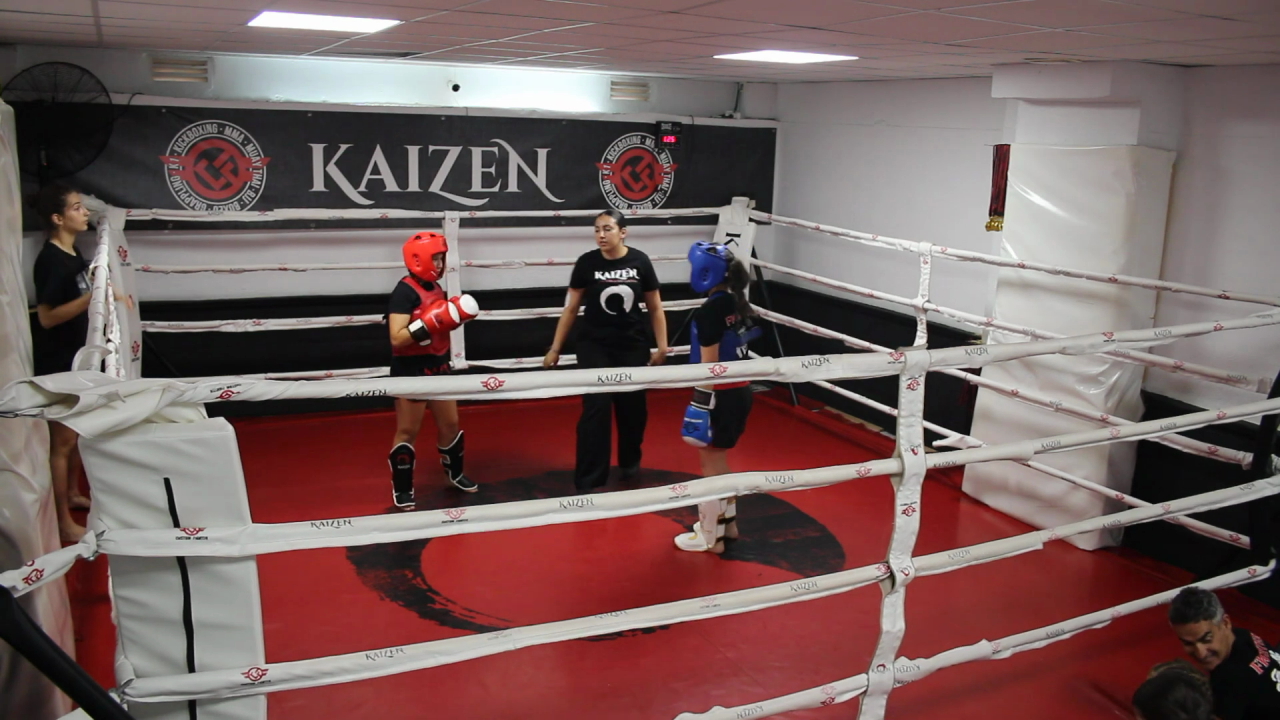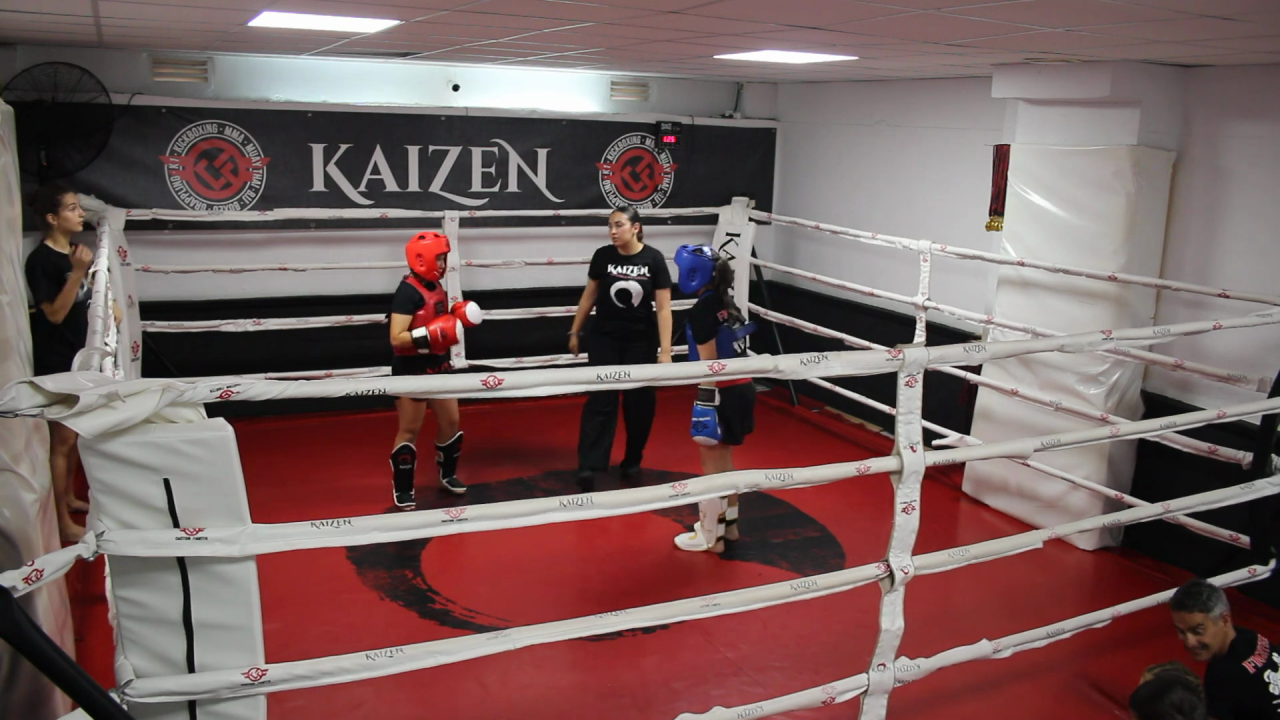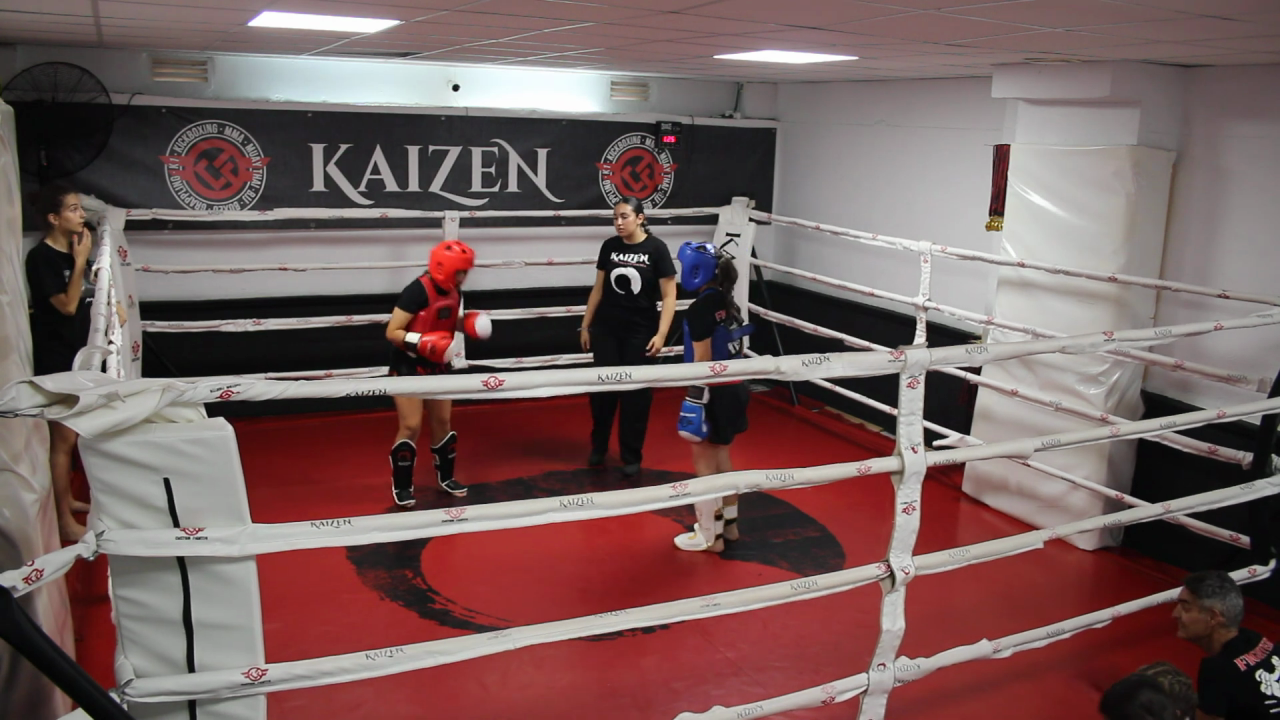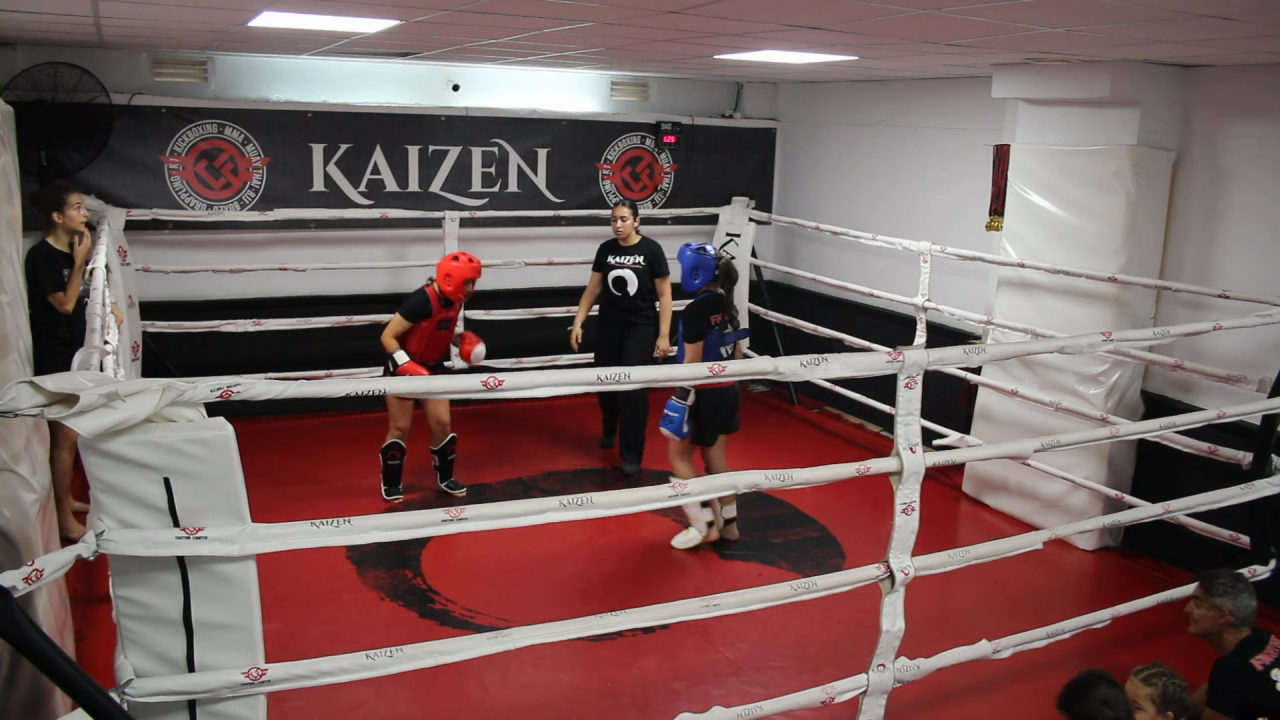
dt=0.2s
person 1, frame 1
left shoulder: (74, 254)
right shoulder: (50, 261)
right elbow: (48, 319)
right wrist: (90, 297)
left hip: (79, 357)
right hip: (58, 362)
left knee: (81, 431)
right knee: (63, 440)
left ankle: (71, 494)
right ankle: (63, 522)
person 1, frame 2
left shoulder: (74, 251)
right shoulder: (40, 260)
right elbow: (55, 314)
right wrist: (76, 272)
left hip: (79, 354)
right hip: (56, 360)
left knee: (77, 433)
right knee: (62, 440)
left ankle: (68, 497)
right ankle: (63, 522)
person 1, frame 3
left shoulder: (73, 251)
right shoulder: (40, 257)
right elbow: (67, 305)
right wrist: (81, 262)
left hip: (77, 354)
right hip: (55, 358)
left knee: (73, 434)
right knee: (63, 438)
left ankle: (67, 500)
right ankle: (65, 521)
person 1, frame 4
left shoulder: (74, 250)
right shoulder: (41, 255)
right elbow: (65, 304)
left wrist: (109, 306)
right wrist: (80, 260)
left hip: (77, 353)
right hip: (55, 357)
left knee: (73, 433)
right knee: (66, 435)
left ankle: (67, 499)
right ankle: (65, 518)
person 2, frame 1
left shoulder: (709, 311)
right shoulder: (737, 305)
left elbow: (709, 365)
left wrist: (699, 406)
left hip: (722, 395)
right hip: (739, 390)
left knee: (710, 465)
right knee: (718, 460)
left ankle: (710, 537)
right ankle: (727, 522)
person 2, frame 2
left shoulder: (701, 311)
right shoulder: (726, 303)
left elbow: (709, 362)
left wrist: (705, 405)
left hip: (723, 393)
right hip: (741, 388)
left knee: (711, 464)
right knee: (723, 459)
left ankle: (711, 537)
right ankle: (728, 523)
person 2, frame 3
left shoulder: (700, 308)
right shoulder: (728, 303)
left elbow: (702, 360)
left wrist: (694, 402)
left hip: (715, 393)
right hip: (735, 388)
left knee: (704, 463)
right knee: (721, 457)
left ankle: (710, 536)
right ankle: (728, 523)
person 2, frame 4
left shoulder: (697, 310)
right shoulder: (727, 304)
left elbow: (692, 363)
right elbow: (737, 351)
left wrist: (679, 402)
left hip: (705, 395)
right hip: (728, 391)
left knee: (678, 455)
right knee: (715, 456)
left ankle: (706, 524)
right ankle: (727, 521)
person 3, frame 1
left shoulder: (640, 261)
right shoulder: (587, 263)
left elbow: (656, 307)
right elbow: (572, 308)
left wrist: (662, 346)
right wrist: (556, 347)
left hip: (633, 346)
right hip: (594, 345)
left knee: (633, 406)
right knee: (595, 409)
left ankle: (631, 458)
right ankle: (590, 479)
person 3, frame 2
left shoulder: (653, 259)
right shoulder: (602, 256)
left elbow: (663, 308)
right elbow: (589, 297)
left wrist: (665, 350)
right wrist: (574, 332)
left hip: (641, 341)
right hip: (604, 338)
left knee: (640, 401)
right knee: (600, 398)
left ankle: (633, 458)
right ankle: (588, 466)
person 3, frame 3
left shoulder: (656, 248)
right shoulder: (609, 247)
left elbow: (668, 296)
right elbow: (598, 289)
left wrist: (660, 334)
right wrist: (585, 325)
left hip: (641, 331)
right hip: (606, 328)
left knee: (636, 392)
right knee: (602, 388)
left ankle: (631, 455)
right ankle: (598, 446)
person 3, frame 4
left shoulder: (651, 249)
right shoulder: (606, 249)
left elbow: (664, 296)
right elbow: (592, 290)
left wrist: (663, 335)
right wrist: (577, 324)
left hip: (641, 327)
right hip: (608, 326)
left knee: (633, 388)
left ankle: (631, 455)
right ankle: (609, 430)
person 4, frame 1
left shoulder: (435, 288)
right shoulder: (404, 293)
right elbow: (397, 338)
left wrist: (455, 315)
right wrist: (430, 323)
left hip: (438, 366)
right hip: (410, 370)
left knee: (450, 424)
right knee: (408, 432)
left ankle: (456, 474)
right ankle: (402, 489)
person 4, frame 2
left shoulder: (436, 287)
right shoulder: (407, 293)
right elbow: (397, 339)
left wrist: (457, 316)
right wrist: (433, 334)
left hip: (439, 365)
right hip: (412, 369)
left knee: (451, 423)
right knee: (409, 431)
left ankle: (448, 474)
right ankle: (402, 488)
person 4, frame 3
left shoulder: (453, 291)
right shoulder: (417, 292)
right elbow: (392, 332)
left wrist: (469, 323)
right wrist: (424, 344)
left hip: (437, 366)
right hip: (409, 365)
left knee: (442, 422)
right knee: (411, 427)
left ankle: (445, 476)
right ankle: (402, 486)
person 4, frame 4
left shoulder: (455, 301)
right shoulder: (420, 300)
right elbow: (387, 337)
left wrist: (463, 341)
right wrist: (405, 366)
left hip: (433, 367)
right hip: (402, 369)
left knee: (442, 424)
right knee: (400, 428)
left ankle: (445, 477)
right ankle: (391, 483)
